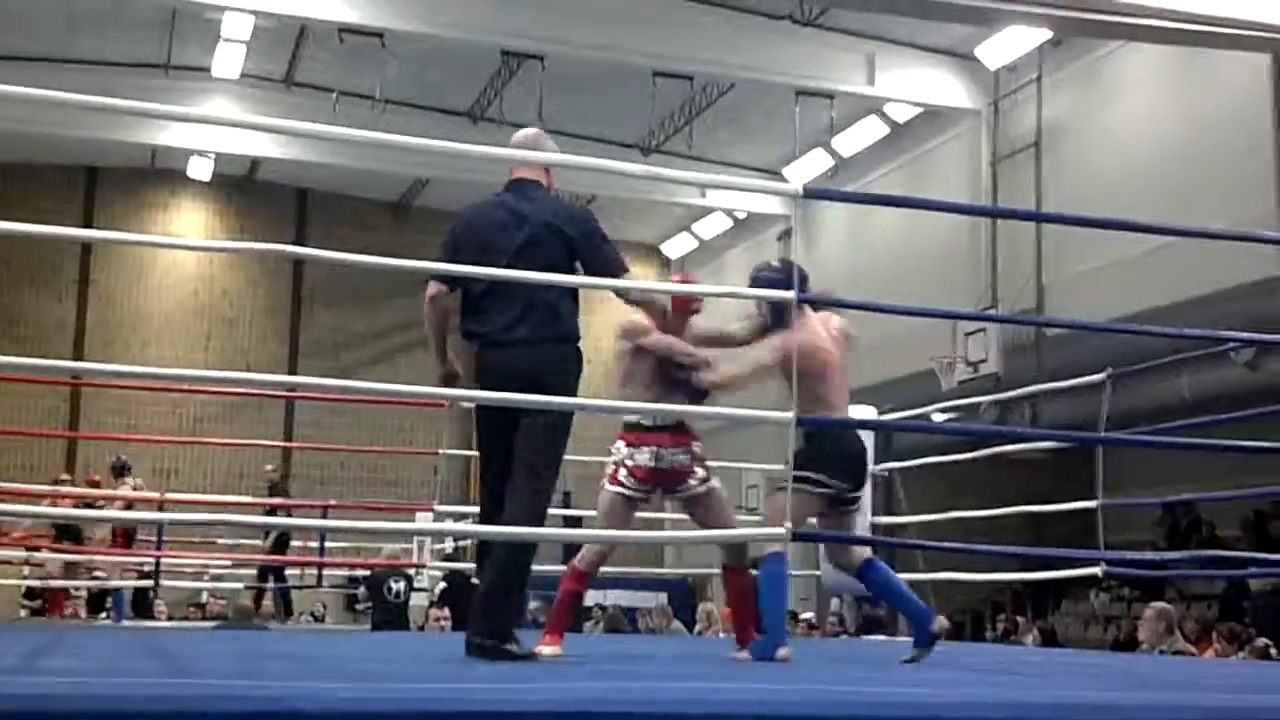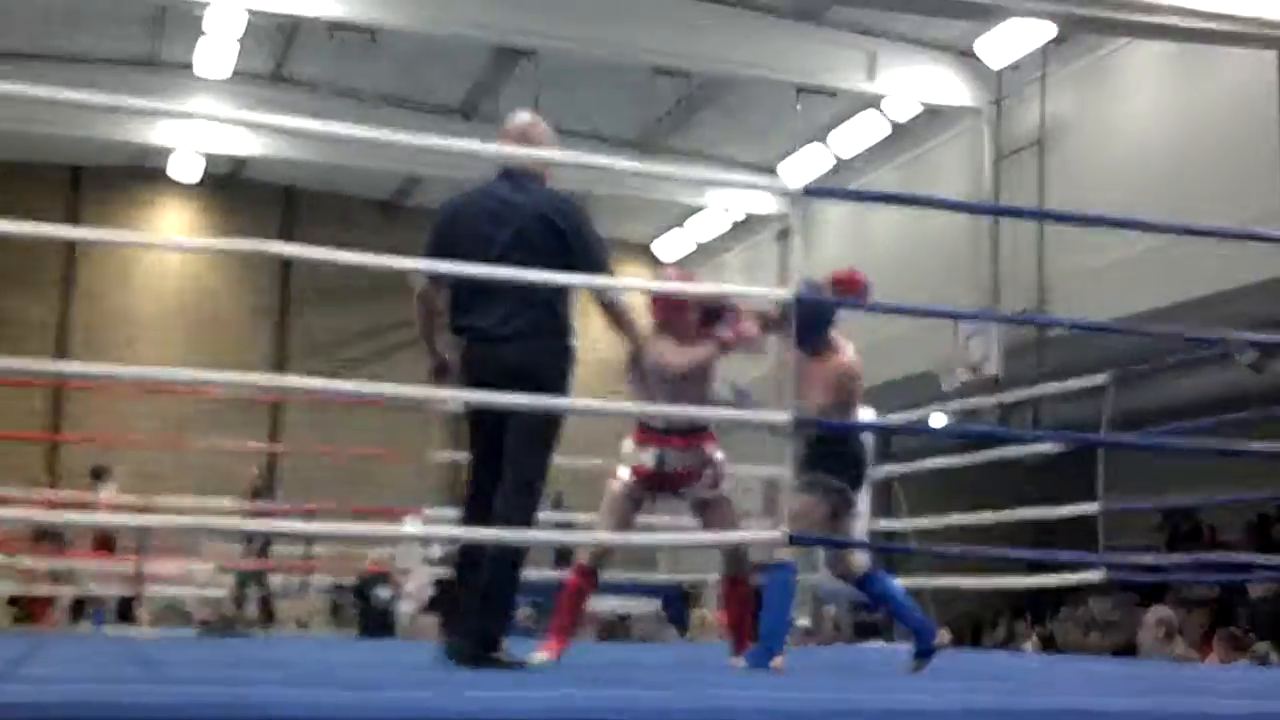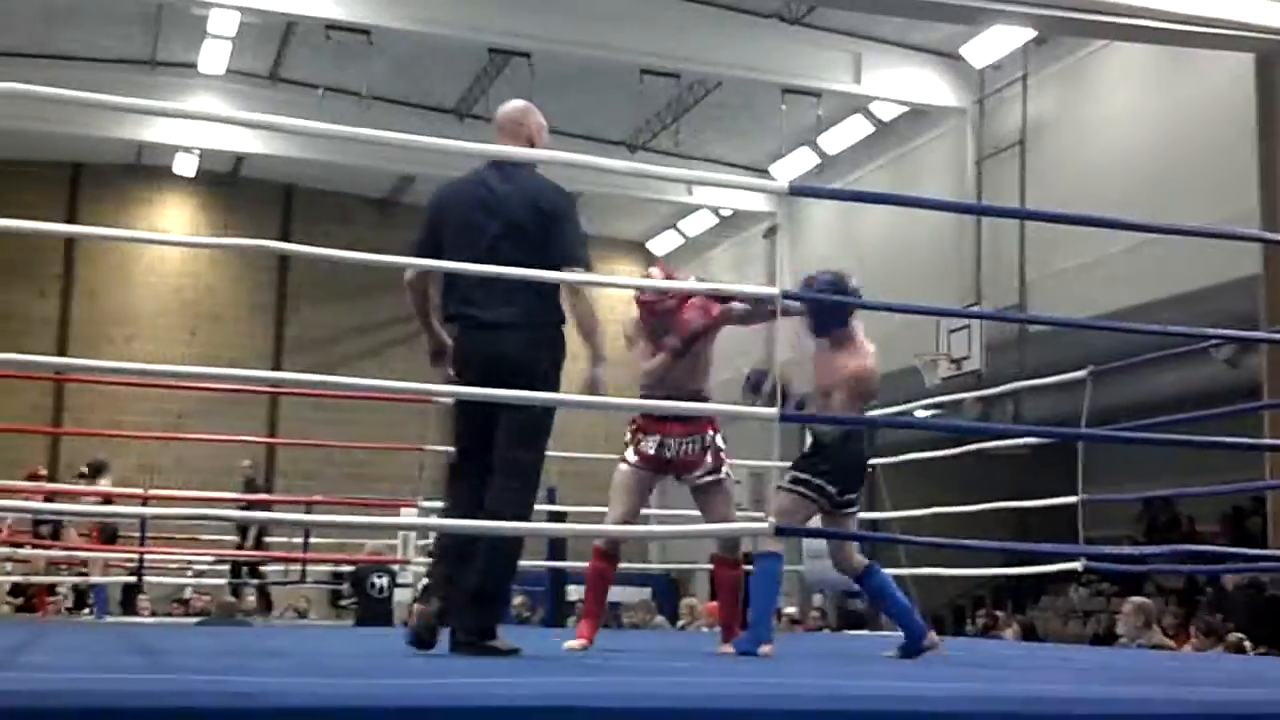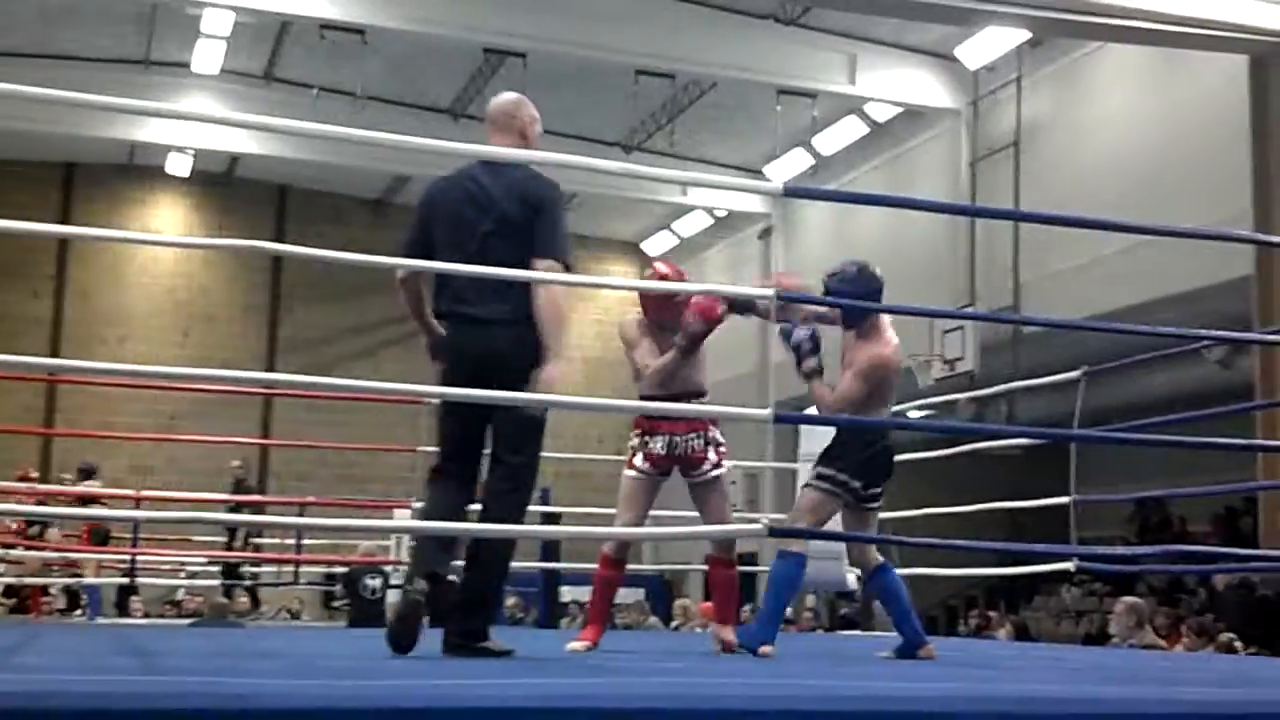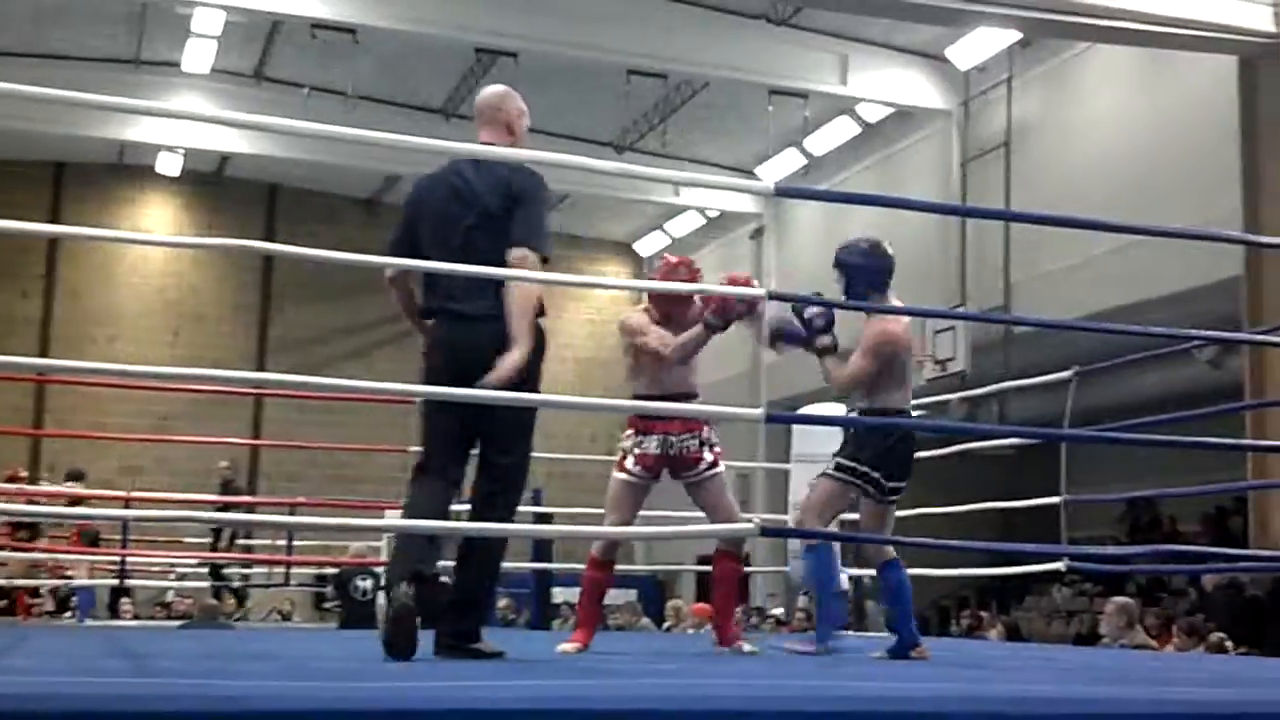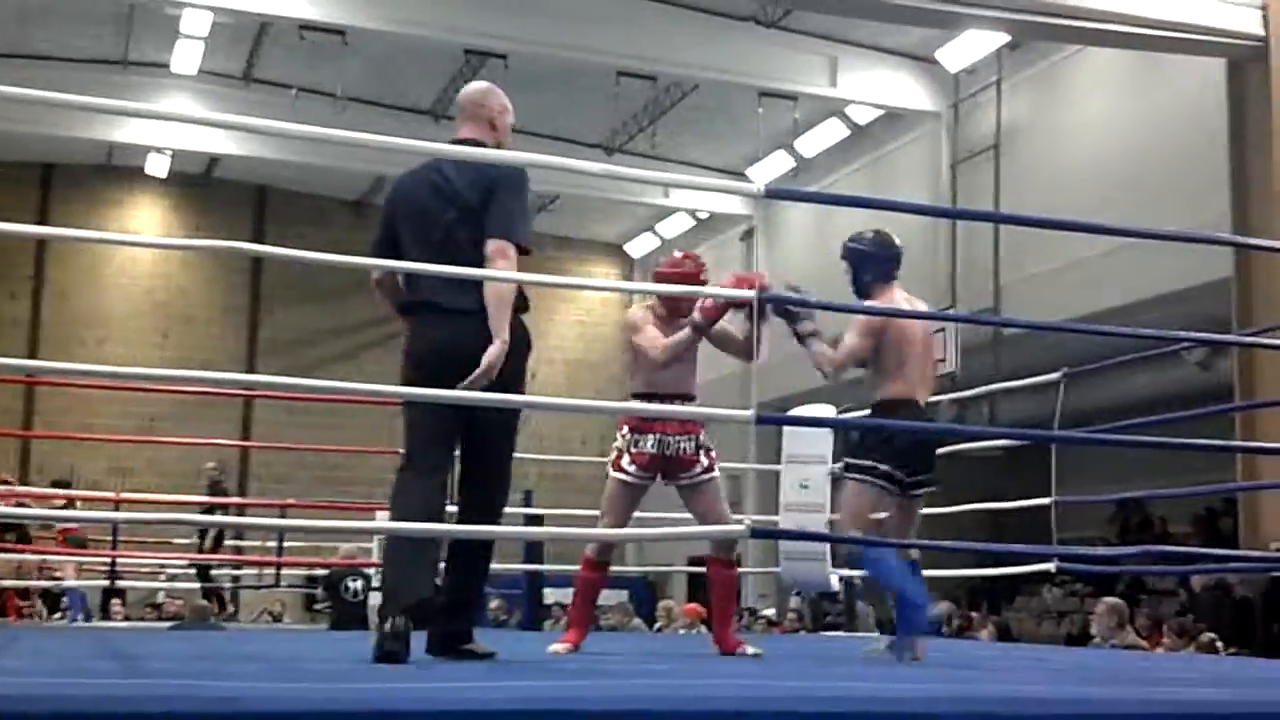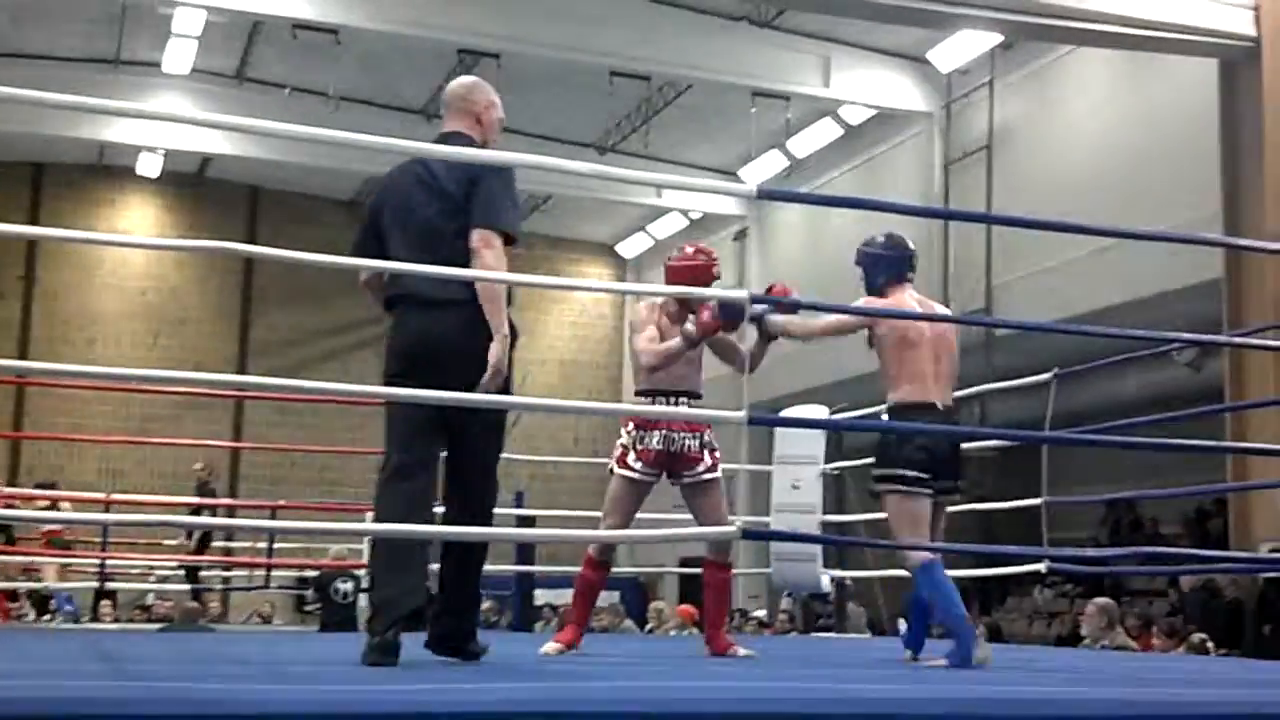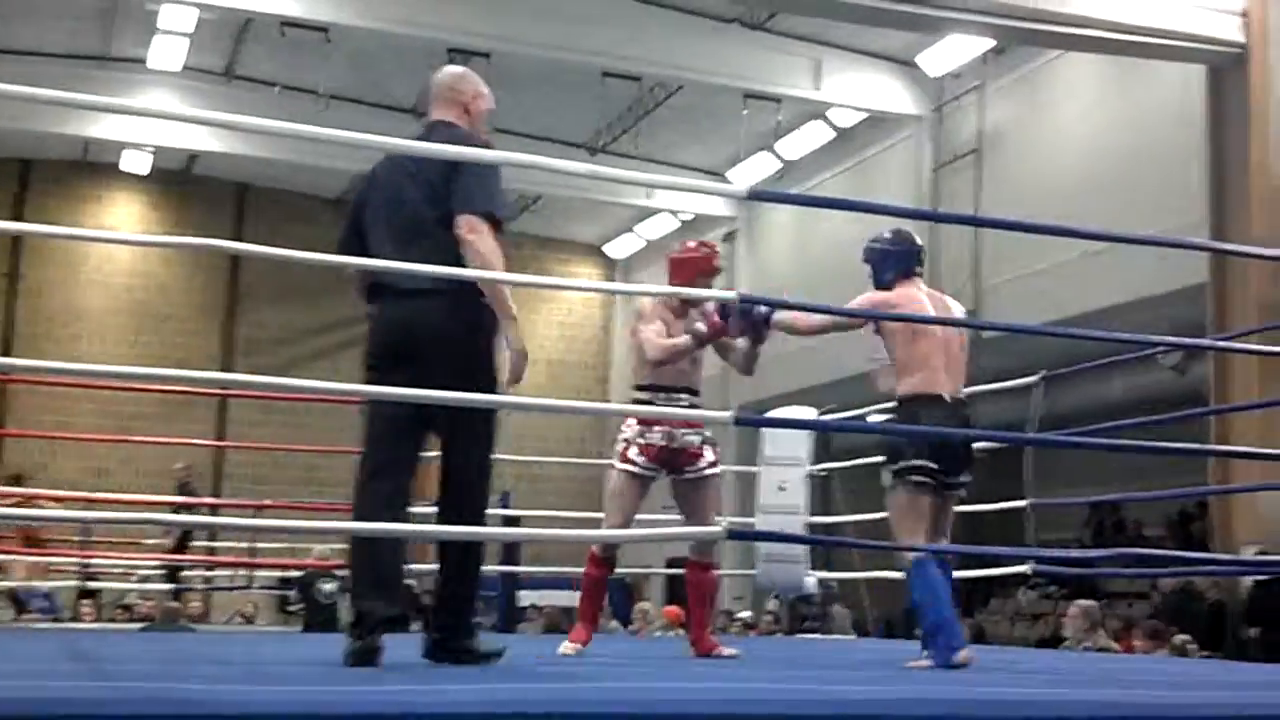
dt=0.1s
person 1, frame 1
left shoulder: (470, 220)
right shoulder: (569, 217)
left elbow: (437, 295)
right elbow: (625, 289)
left wrist: (443, 358)
right wrist: (660, 301)
left hip: (493, 363)
right hip: (550, 361)
left knee: (495, 489)
right knee: (529, 489)
left ankle: (496, 619)
right ankle: (490, 626)
person 1, frame 2
left shoulder: (461, 207)
right shoulder: (561, 208)
left elbow: (427, 288)
right elbow: (602, 290)
left wrist: (435, 350)
right wrist: (640, 346)
left hip: (481, 357)
right hip: (540, 357)
left knee: (483, 487)
right knee: (518, 491)
left ankle: (466, 613)
right ankle: (481, 634)
person 1, frame 3
left shoulder: (450, 196)
right shoulder: (551, 198)
left elbow: (417, 277)
right elbow: (574, 284)
left wrist: (434, 334)
right wrist: (598, 359)
left hip: (474, 347)
right hip: (532, 347)
left knee: (466, 475)
right knee: (512, 483)
left ankle: (439, 596)
right ankle: (474, 626)
person 1, frame 4
left shoulder: (441, 191)
right shoulder: (539, 190)
left elbow: (408, 275)
right elbow: (547, 275)
left wrist: (430, 330)
right wrist: (554, 358)
left hip: (461, 344)
right hip: (518, 345)
left knee: (452, 472)
right knee: (508, 484)
left ankle: (424, 578)
right ankle: (467, 626)
person 1, frame 5
left shoulder: (427, 188)
right shoulder: (523, 182)
left elbow: (396, 274)
right elbow: (521, 265)
right wrist: (521, 345)
left hip: (449, 341)
right hip: (502, 341)
left knee: (435, 469)
right knee: (497, 484)
left ankle: (409, 580)
right ankle: (459, 627)
person 1, frame 6
left shoulder: (410, 184)
right shoulder: (503, 174)
left elbow: (382, 276)
right elbow: (499, 256)
right wrist: (502, 339)
left hip: (429, 338)
right hip: (483, 337)
left knee: (421, 473)
right knee: (485, 484)
left ankle: (401, 610)
right ankle: (453, 628)
person 1, frame 7
left shoulder: (395, 181)
right shoulder: (488, 168)
left elbow: (369, 274)
right elbow: (485, 248)
right wrist: (500, 333)
left hip: (411, 334)
right hip: (468, 332)
left knee: (404, 473)
right knee: (472, 482)
left ankle: (388, 620)
right ankle: (453, 627)
person 1, frame 8
left shoulder: (383, 167)
right shoulder: (471, 153)
left elbow: (354, 257)
right elbow: (471, 233)
right wrist: (511, 319)
left hip: (391, 323)
right hip: (452, 319)
left knee: (383, 471)
right knee: (465, 474)
left ankle: (367, 624)
right ankle: (450, 629)
person 2, frame 1
left shoulder: (794, 341)
right shoulder: (830, 323)
left elbow: (734, 376)
left wrist: (697, 377)
left hip: (824, 445)
right hip: (844, 442)
right knee: (847, 554)
left ankle: (772, 642)
right ankle: (926, 621)
person 2, frame 2
left shoulder: (841, 365)
right shoulder: (810, 335)
left elbow: (808, 422)
left hip: (834, 455)
right hip: (825, 452)
right knee: (847, 562)
left ankle: (769, 650)
right ankle: (926, 634)
person 2, frame 3
left shoulder: (858, 366)
right shoulder: (840, 325)
left elbow: (830, 429)
left wrist: (793, 403)
left hip: (839, 454)
right hip: (828, 451)
left knee: (772, 533)
right knee: (847, 557)
left ankle: (757, 637)
right ankle: (918, 633)
person 2, frame 4
left shoulder: (878, 353)
right shoulder: (865, 323)
left elbow: (831, 405)
right elbow: (817, 314)
left wrist: (807, 363)
left hip: (861, 448)
right hip: (861, 446)
left knee: (795, 531)
right knee: (863, 552)
left ankle: (760, 635)
right ankle: (915, 640)
person 2, frame 5
left shoulder: (885, 329)
right shoulder: (883, 309)
left elbow: (842, 383)
right elbow: (862, 363)
left wrist: (821, 338)
right wrist: (805, 335)
left hip: (881, 436)
right hip: (883, 434)
left knee: (810, 519)
right knee: (876, 545)
left ankle: (827, 628)
right ankle: (908, 640)
person 2, frame 6
left shoulder: (876, 310)
right shoulder: (918, 308)
left elbow: (832, 367)
left wrist: (806, 327)
left hip: (891, 426)
right hip: (921, 426)
left knee: (853, 527)
right knee: (899, 540)
left ankle: (919, 617)
right ankle: (908, 635)
person 2, frame 7
left shoulder: (878, 308)
right shoulder: (943, 313)
left elbow: (807, 329)
left wrist: (760, 315)
left hip: (910, 430)
right hip: (945, 429)
left knee: (913, 550)
right knee: (926, 546)
left ankle: (967, 643)
right ankle: (915, 640)
person 2, frame 8
left shoulder: (883, 301)
right shoulder: (953, 307)
left elbow: (812, 322)
left wrist: (766, 314)
left hip: (918, 421)
right hip: (956, 422)
left knee: (912, 542)
right knee: (935, 538)
left ankle: (949, 644)
right ankle: (945, 634)
person 3, frame 1
left shoulder: (679, 346)
right shoulder: (634, 327)
left elbow: (692, 393)
right elbow: (692, 357)
right wrist: (712, 363)
left hip: (681, 447)
right hip: (637, 448)
left knee: (735, 541)
right knee: (600, 546)
left ankle: (748, 637)
right ankle: (553, 632)
person 3, frame 2
left shoulder: (712, 324)
right shoulder: (648, 333)
right elbow: (679, 366)
right wrist: (725, 342)
left hip: (695, 447)
right hip: (648, 445)
left knee: (736, 551)
right knee: (601, 543)
left ankle: (744, 644)
right ankle: (557, 637)
person 3, frame 3
left shoulder: (707, 310)
right shoulder: (636, 327)
left elbow: (769, 311)
right elbow: (648, 377)
right wrist: (679, 340)
left hip: (697, 433)
right hip: (649, 432)
left knee: (728, 535)
right knee: (614, 527)
left ankle: (731, 633)
right ankle: (588, 624)
person 3, frame 4
left shoulder: (694, 309)
right shoulder: (633, 328)
left elbow: (742, 301)
right elbow: (654, 375)
right wrist: (692, 335)
left hip: (698, 429)
right hip: (652, 432)
right knee: (623, 533)
left ankle: (726, 628)
right ankle: (593, 628)
person 3, frame 5
left shoulder: (696, 309)
right shoulder: (634, 322)
left elbow: (745, 313)
right elbow: (673, 351)
left wrist: (746, 304)
right wrist: (715, 317)
left hip: (691, 430)
right hip: (646, 432)
left knee: (731, 524)
right knee: (611, 534)
left ankle: (727, 630)
right ankle: (584, 629)
person 3, frame 6
left shoulder: (698, 315)
right shoulder: (638, 316)
left elbow: (747, 351)
right elbow: (662, 356)
left wrist: (755, 313)
right wrist: (703, 319)
left hip: (687, 433)
right hip: (642, 432)
left knee: (723, 532)
right knee: (606, 535)
left ankle: (725, 635)
right ankle: (575, 630)
person 3, frame 7
left shoulder: (703, 317)
right shoulder: (646, 313)
left elbow: (745, 365)
right elbow: (650, 361)
right wrist: (696, 332)
left hip: (693, 431)
right hip: (647, 429)
left knee: (721, 535)
right knee: (609, 534)
left ankle: (718, 637)
right ankle: (572, 629)
person 3, frame 8
left shoulder: (703, 312)
right shoulder: (650, 308)
left elbow: (744, 365)
right elbow: (655, 356)
left wrist: (755, 332)
right wrist: (706, 330)
left hip: (689, 428)
right hip: (646, 426)
left knee: (706, 535)
right knee: (614, 528)
left ankle: (701, 637)
right ankle: (584, 627)
